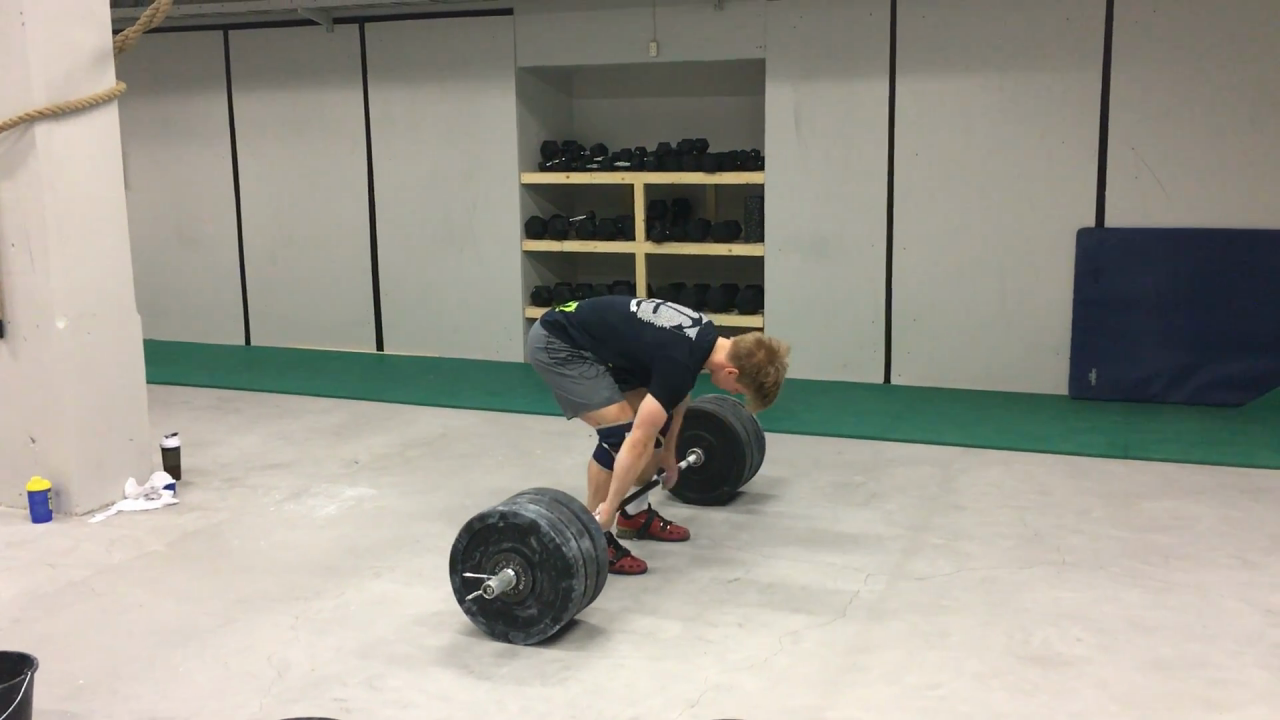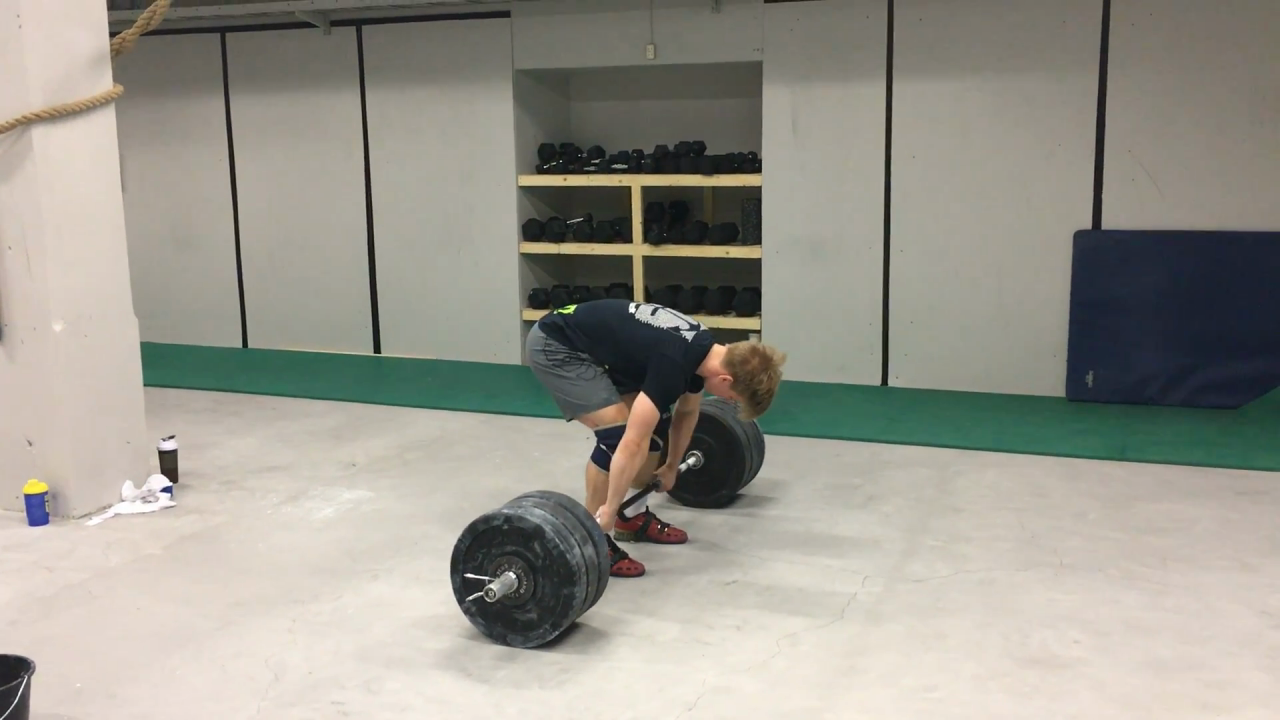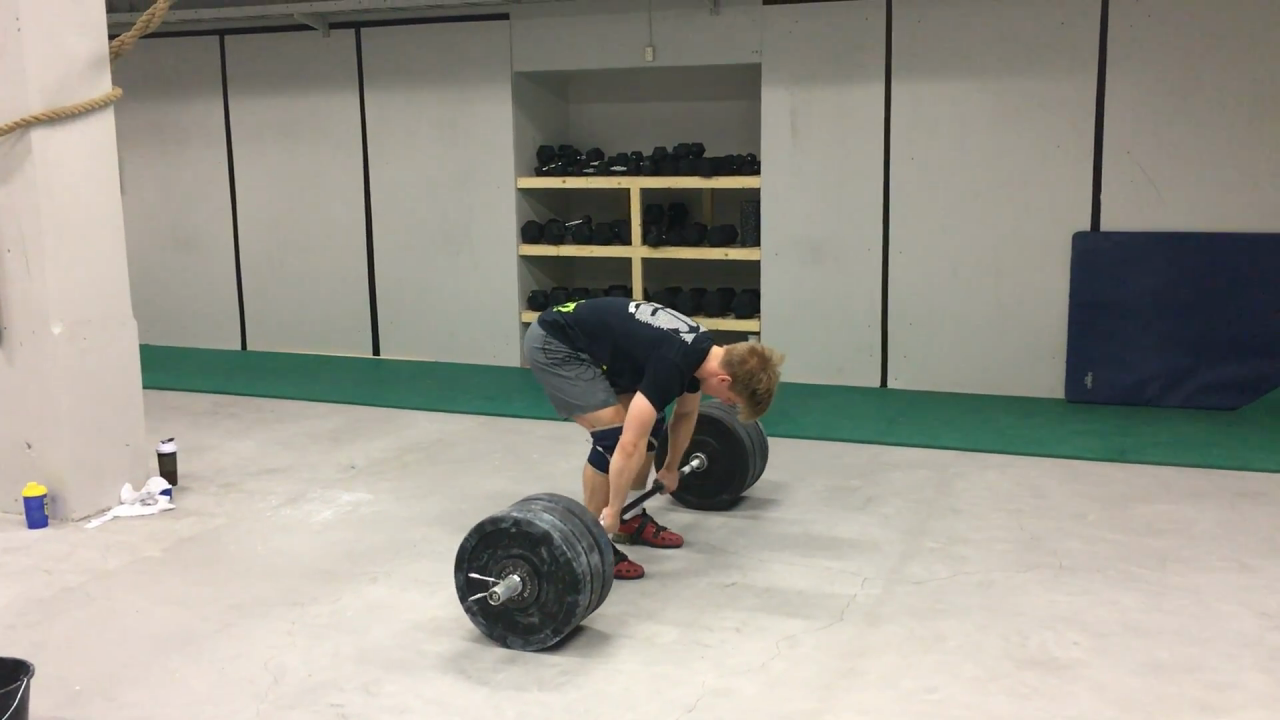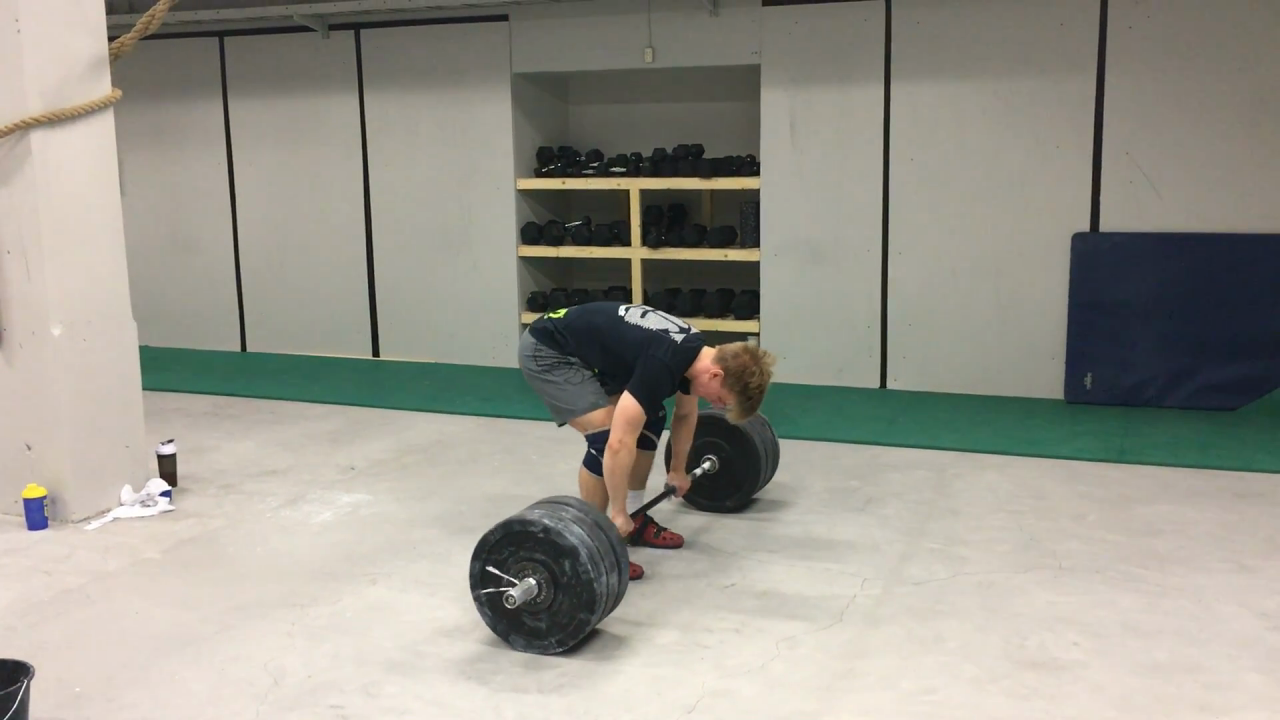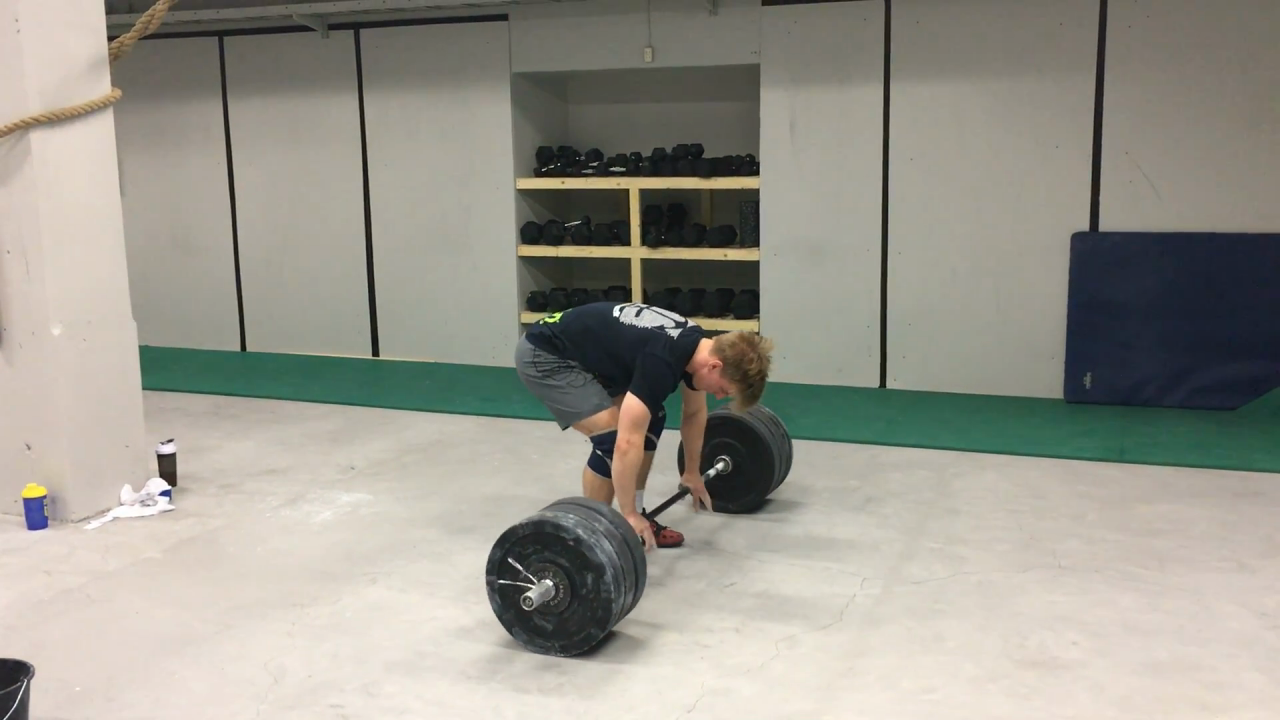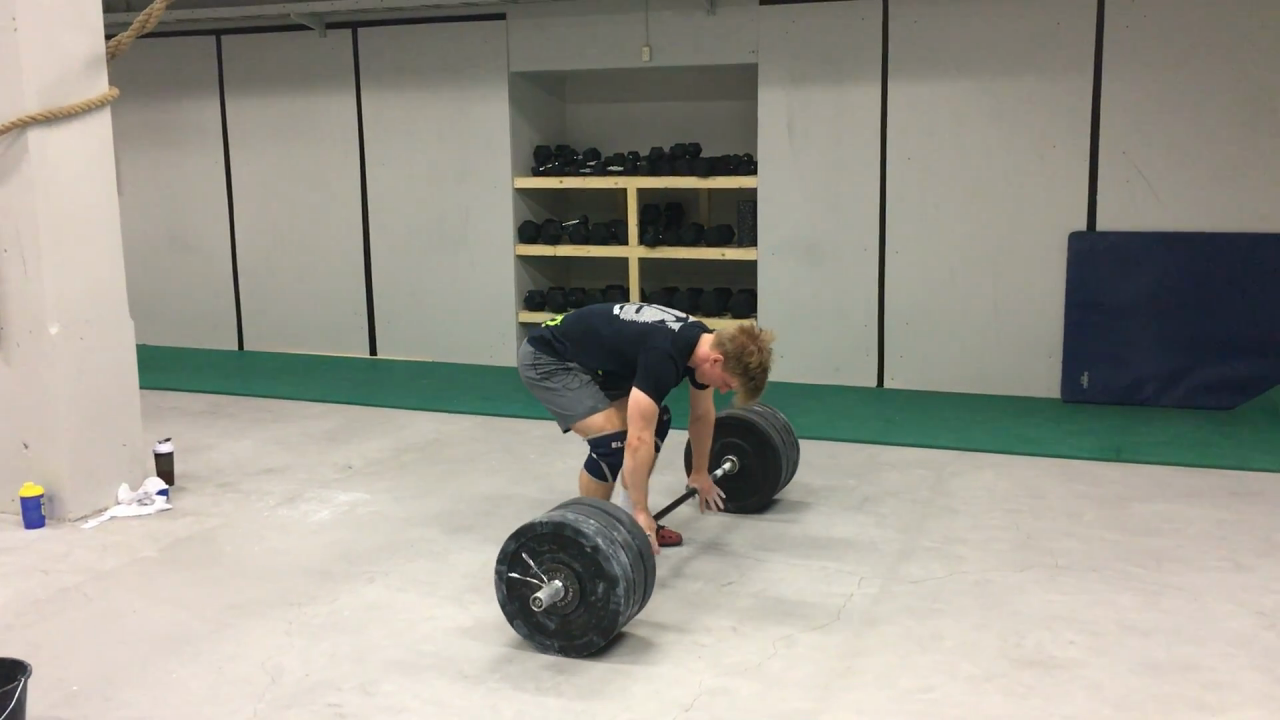
dt=0.3s
person 1, frame 1
left shoulder: (707, 335)
right shoulder: (681, 360)
left elbow: (674, 399)
right elbow: (639, 440)
left wrist: (670, 454)
right wrist: (609, 509)
left hip: (589, 338)
right hip: (556, 344)
left knee: (655, 418)
right knee: (620, 430)
left ankle: (635, 514)
person 1, frame 2
left shoulder: (702, 349)
right shoulder: (674, 363)
left elbow: (687, 412)
right elbow: (633, 442)
left wrist: (670, 468)
right wrist: (609, 509)
left hip: (591, 342)
right hip: (554, 346)
left knee: (654, 421)
right knee: (617, 431)
left ankle: (634, 518)
person 1, frame 3
left shoulder: (702, 350)
right shoulder: (672, 364)
left elbow: (685, 413)
right elbow: (630, 444)
left wrist: (671, 469)
right wrist: (613, 511)
left hip: (587, 340)
right hip: (553, 344)
left knee: (648, 421)
right knee: (613, 432)
left ankle: (632, 520)
person 1, frame 4
left shoulder: (695, 351)
right shoulder: (662, 364)
left elbow: (685, 414)
right elbow: (620, 442)
left wrist: (678, 471)
right wrist: (617, 513)
left hip: (585, 347)
right hip: (546, 350)
left knee: (648, 419)
right knee: (606, 435)
left ankle: (635, 522)
person 1, frame 5
left shoulder: (697, 346)
right shoulder: (661, 361)
left elbow: (694, 413)
right elbow: (627, 443)
left wrist: (692, 472)
right wrist: (628, 515)
left hip: (581, 349)
right hip: (544, 356)
left knee: (650, 419)
right knee: (612, 436)
left ankle: (637, 518)
person 1, frame 6
left shoulder: (703, 343)
right shoulder: (664, 355)
left elbow: (702, 415)
right elbow: (639, 439)
left wrist: (700, 473)
right wrist: (642, 512)
left hip: (587, 354)
right hip: (546, 358)
left knee: (656, 421)
right knee: (612, 439)
